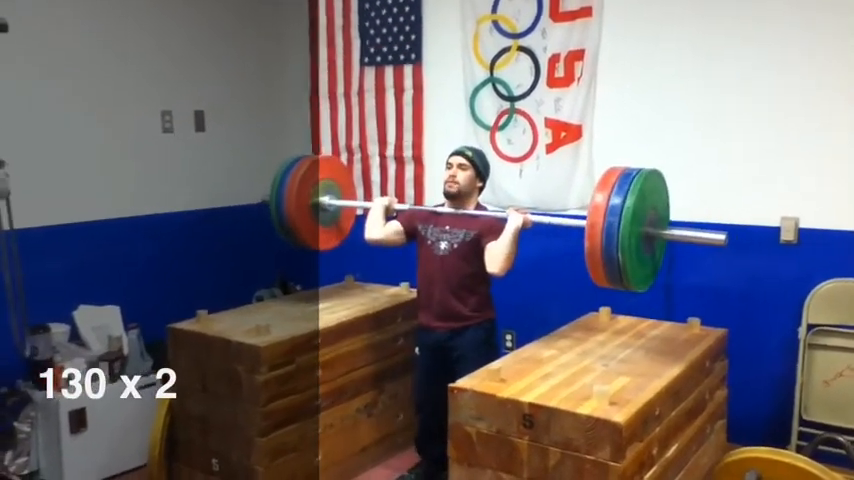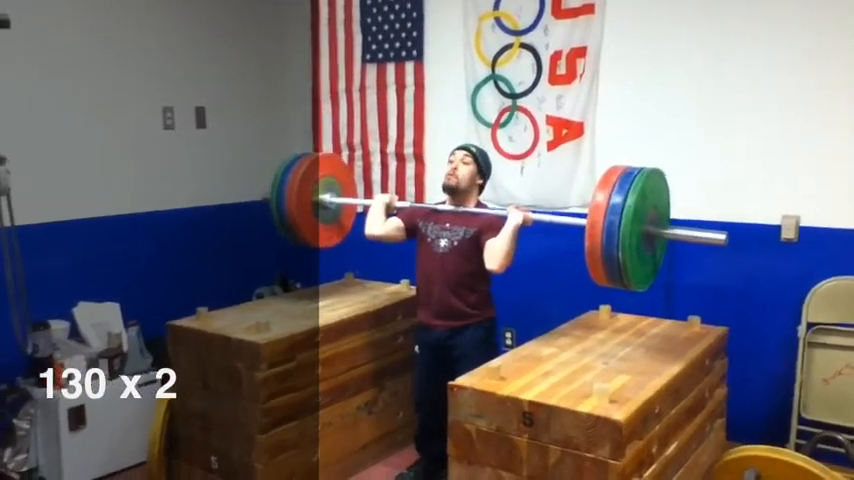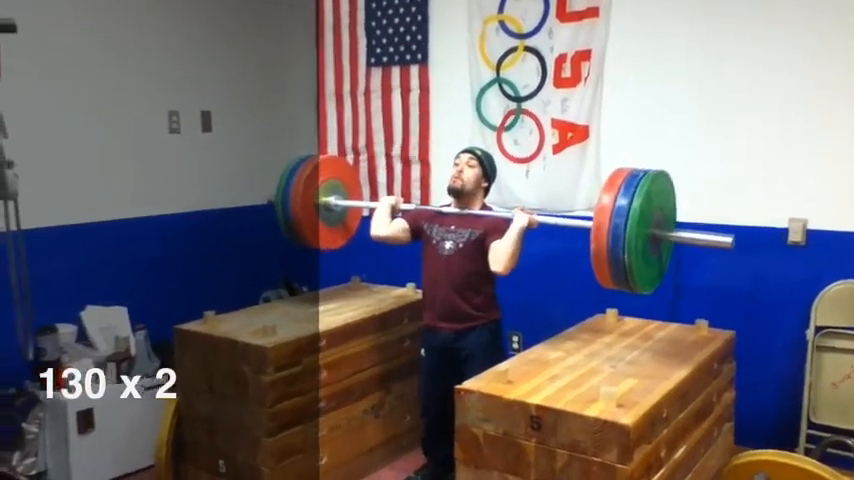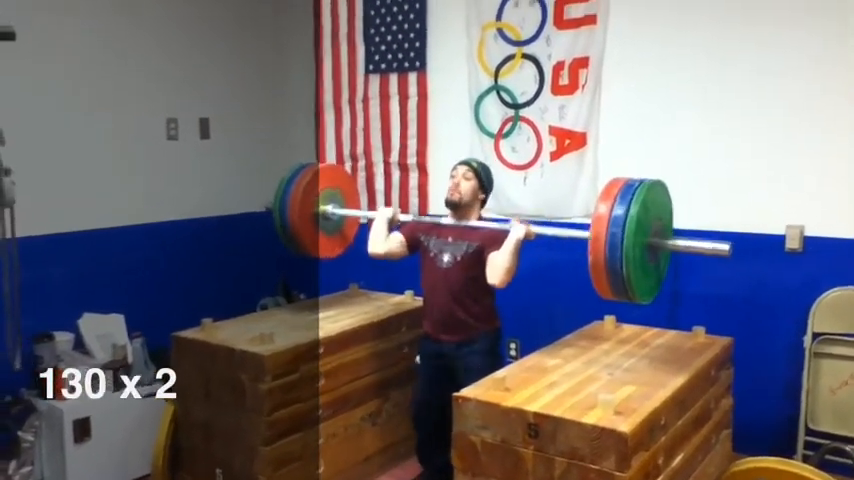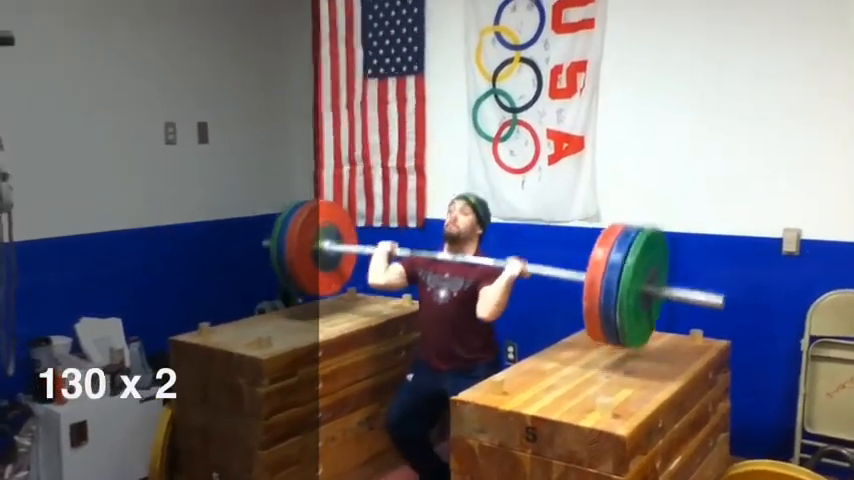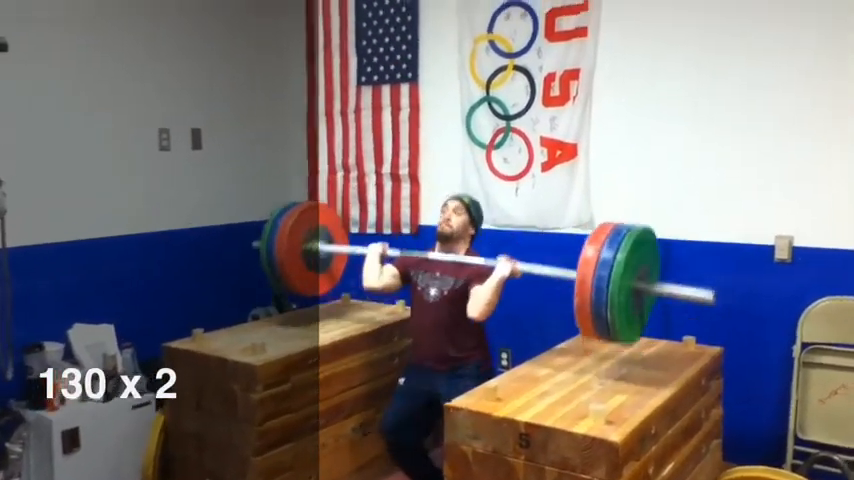
dt=0.2s
person 1, frame 1
left shoulder: (488, 223)
right shoulder: (422, 217)
left elbow: (496, 266)
right elbow: (375, 235)
left wrist: (514, 226)
right wrist: (380, 206)
left hip: (472, 332)
right hip: (429, 330)
right knee: (428, 404)
person 1, frame 2
left shoulder: (488, 221)
right shoulder: (422, 215)
left elbow: (495, 263)
right elbow: (375, 231)
left wrist: (513, 223)
right wrist: (381, 203)
left hip: (472, 331)
right hip: (429, 328)
right knee: (427, 402)
person 1, frame 3
left shoulder: (494, 223)
right shoulder: (427, 217)
left elbow: (501, 265)
right elbow: (380, 232)
left wrist: (519, 226)
right wrist: (386, 205)
left hip: (478, 333)
right hip: (435, 331)
right knee: (434, 405)
person 1, frame 4
left shoulder: (491, 235)
right shoulder: (424, 229)
left elbow: (497, 278)
right elbow: (378, 249)
left wrist: (516, 237)
right wrist: (383, 218)
left hip: (477, 344)
right hip: (434, 342)
right knee: (426, 413)
person 1, frame 5
left shoulder: (486, 270)
right shoulder: (422, 262)
left elbow: (487, 312)
right elbow: (379, 281)
left wrist: (509, 276)
right wrist: (382, 252)
left hip: (474, 370)
right hip: (430, 367)
right knee: (399, 423)
person 1, frame 6
left shoulder: (477, 270)
right shoulder: (414, 263)
left elbow: (477, 313)
right elbow: (373, 284)
left wrist: (500, 275)
right wrist: (375, 254)
left hip: (466, 372)
right hip: (422, 368)
right knee: (395, 429)
